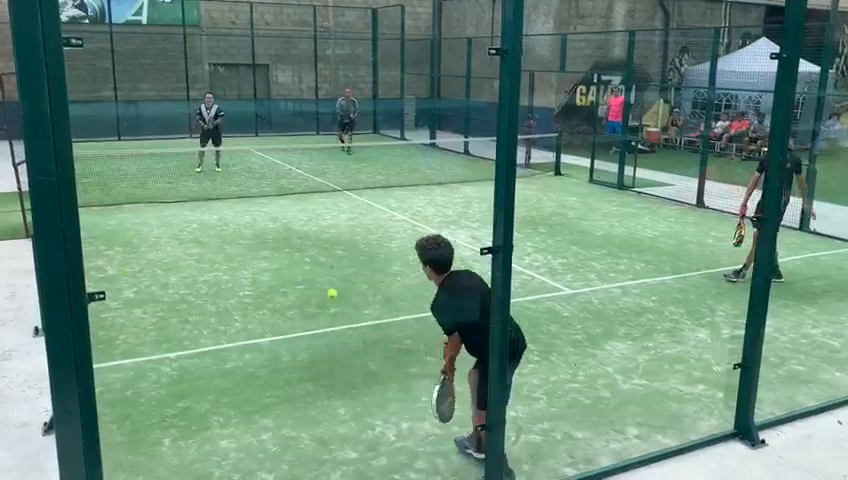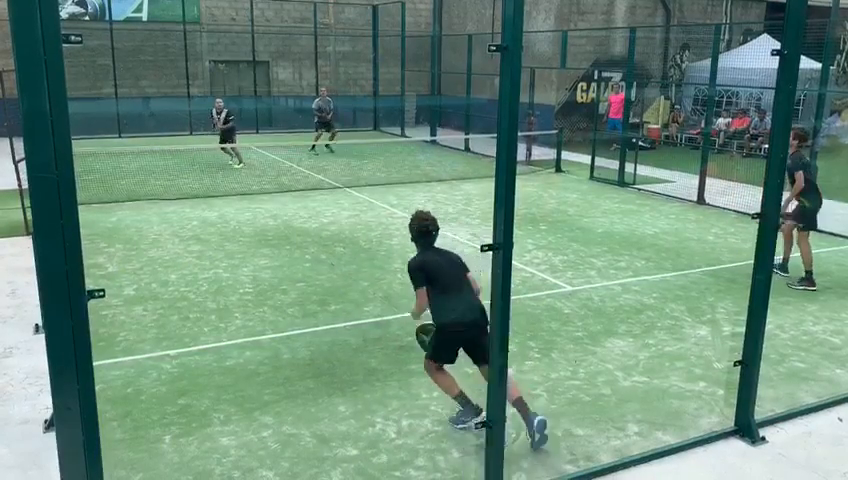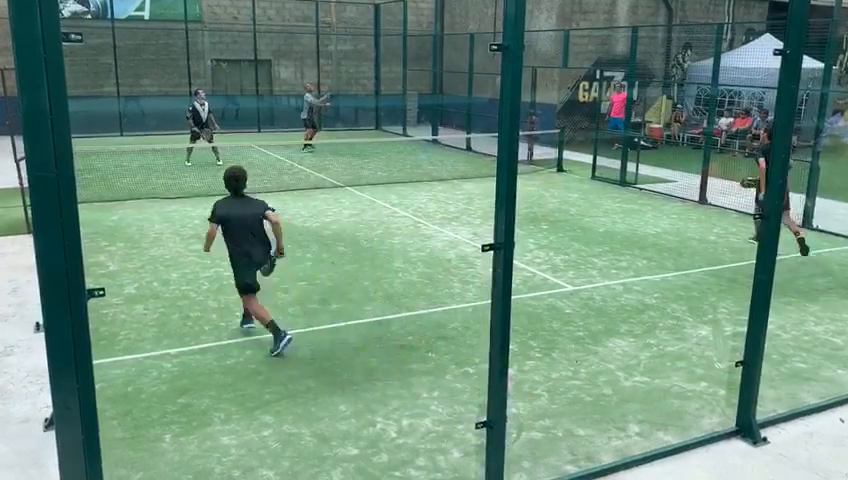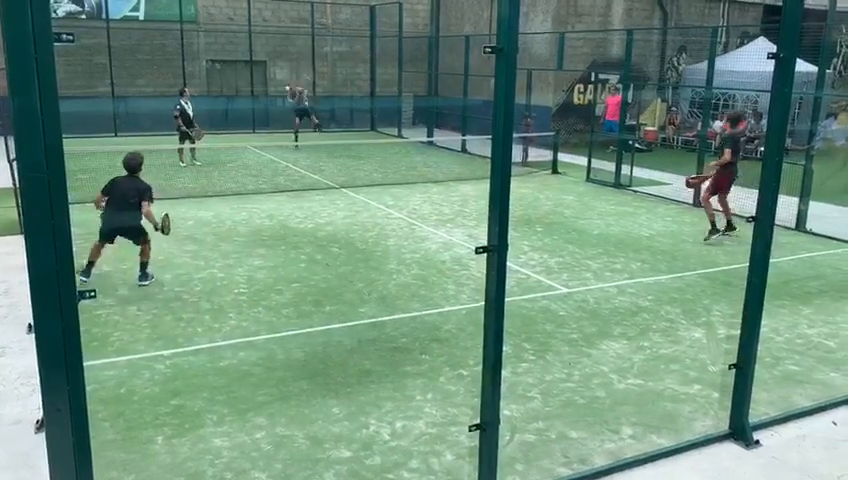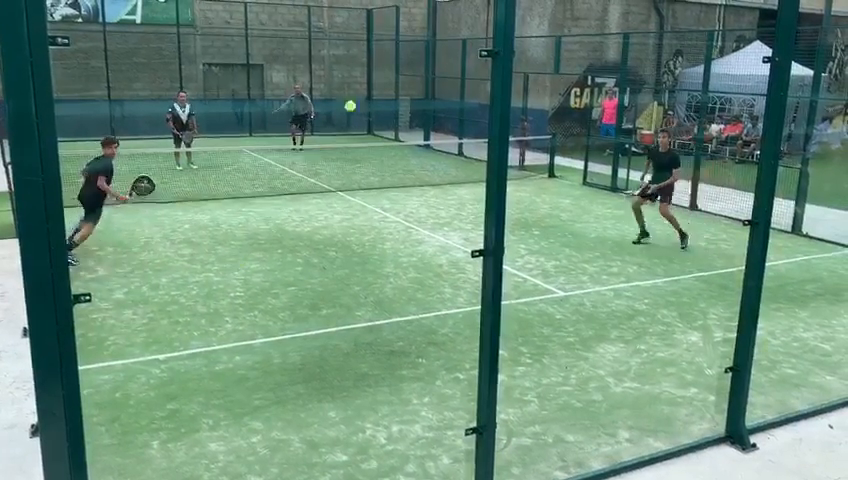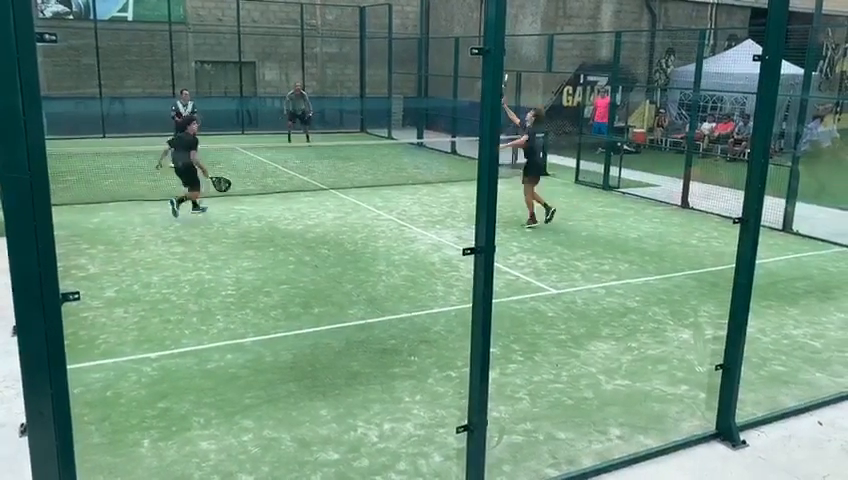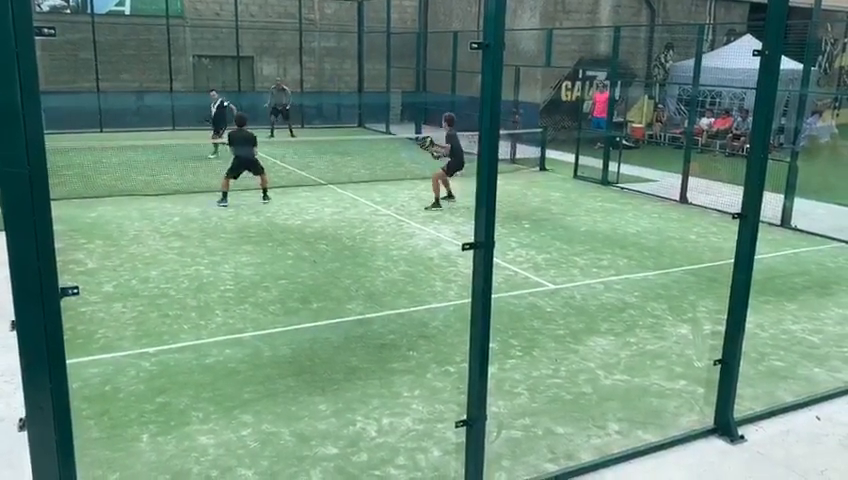
dt=0.7s
person 1, frame 1
left shoulder: (440, 303)
right shoulder: (467, 276)
left elbow: (456, 342)
left wrist: (448, 366)
right wrist: (451, 342)
right hip: (513, 340)
left knee: (481, 416)
right knee: (474, 376)
right ankle: (478, 443)
person 1, frame 2
left shoulder: (417, 264)
right shoulder: (453, 256)
left elbow: (421, 302)
right elbow: (476, 289)
left wrist: (416, 314)
left hip: (449, 324)
right hip: (476, 317)
left knee: (432, 366)
right knee: (490, 371)
left ankle: (470, 410)
right ankle: (532, 419)
person 1, frame 3
left shoulder: (220, 206)
right shoulder: (258, 204)
left elbow: (211, 233)
right elbow: (275, 220)
left wrist: (207, 247)
right wrist: (280, 245)
left hip: (242, 256)
right hip: (262, 254)
left knee: (249, 300)
left ankle: (278, 334)
right ankle: (247, 316)
person 1, frame 4
left shoulder: (115, 181)
right shoulder: (145, 187)
left elbow: (98, 199)
right elbow: (145, 211)
left wrist: (99, 206)
right wrist: (156, 224)
left hip: (109, 221)
right hip: (131, 223)
left knee: (100, 244)
right knee: (146, 243)
left ankle: (87, 273)
right ankle: (143, 275)
person 1, frame 5
left shoulder: (97, 160)
right shoulder: (107, 164)
left elbow: (83, 172)
right elbow: (101, 184)
right wrist: (117, 195)
left hip: (85, 195)
right hip: (94, 198)
left knee: (87, 220)
right knee: (88, 229)
left ankle: (72, 238)
right ankle: (67, 250)
person 1, frame 6
left shoulder: (177, 137)
right shoulder: (193, 139)
left elbow: (166, 150)
right elbow: (193, 158)
left wrist: (160, 162)
right wrist: (204, 169)
left hip: (178, 168)
right hip: (187, 167)
left knee: (192, 187)
right knee: (195, 193)
left ankle: (195, 206)
right ankle: (176, 201)
person 1, frame 7
left shoulder: (231, 134)
right shoulder: (251, 135)
left elbow: (232, 150)
left hip: (238, 160)
right hip: (251, 160)
left knee: (226, 178)
right knee: (263, 174)
left ankle: (224, 199)
right ankle: (265, 196)
person 2, frame 1
left shoulder: (794, 160)
right shoulder: (766, 159)
left elbow: (801, 183)
right elbow: (754, 181)
left wrist: (807, 204)
right wrist: (744, 203)
left hip: (779, 204)
right hip: (764, 202)
left knee: (758, 236)
left ankle: (743, 271)
right ankle: (775, 271)
person 2, frame 2
left shoulder: (794, 159)
right shoulder: (798, 157)
left elbow: (800, 183)
left wrist: (786, 202)
left hip: (808, 202)
right hip: (810, 200)
left knee: (802, 238)
right knee: (786, 228)
left ankle: (809, 279)
right ankle: (783, 266)
person 2, frame 3
left shoulder: (763, 149)
left elbow: (762, 167)
left wrist: (762, 190)
left hip: (768, 185)
left knee: (759, 207)
right knee: (785, 217)
left ankle: (758, 236)
right ankle: (799, 236)
person 2, frame 4
left shoulder: (728, 137)
right shoulder: (736, 136)
left elbow: (727, 158)
left wrist: (715, 164)
left hip: (725, 172)
right hip: (730, 172)
left knee: (704, 198)
right knee: (721, 198)
left ankle: (714, 228)
right ankle: (730, 226)
person 2, frame 5
left shoulder: (673, 156)
right shoulder: (653, 151)
left elbow: (675, 177)
left wrist: (657, 186)
right wrist: (643, 177)
left hip: (667, 185)
right hip: (653, 182)
left knee: (664, 211)
right knee: (635, 204)
left ankle: (682, 234)
right ankle: (643, 233)
person 2, frame 6
left shoulder: (530, 129)
right shoulder: (527, 127)
left elbow: (521, 142)
right elbow: (513, 117)
left wrist: (504, 146)
right wrist: (505, 105)
left hip: (533, 163)
right hip: (536, 163)
left knee: (527, 192)
right knee: (530, 191)
left ankle: (532, 218)
right ankle: (547, 207)
person 2, frame 7
left shoulder: (449, 134)
right shoulder: (452, 133)
left elbow: (446, 152)
left wrist: (435, 150)
right wrist: (437, 146)
left hip: (456, 162)
right hip: (458, 161)
left knee: (435, 177)
right knee: (441, 175)
left ankle: (437, 203)
right ankle: (450, 195)
